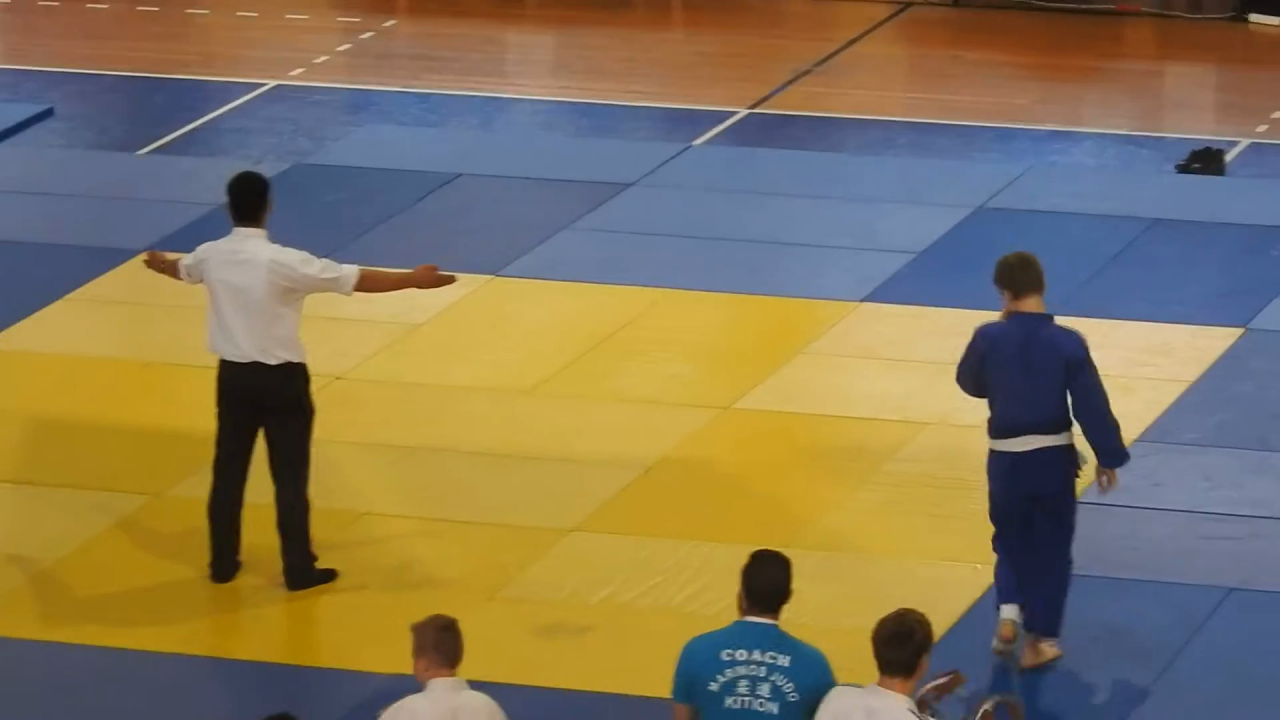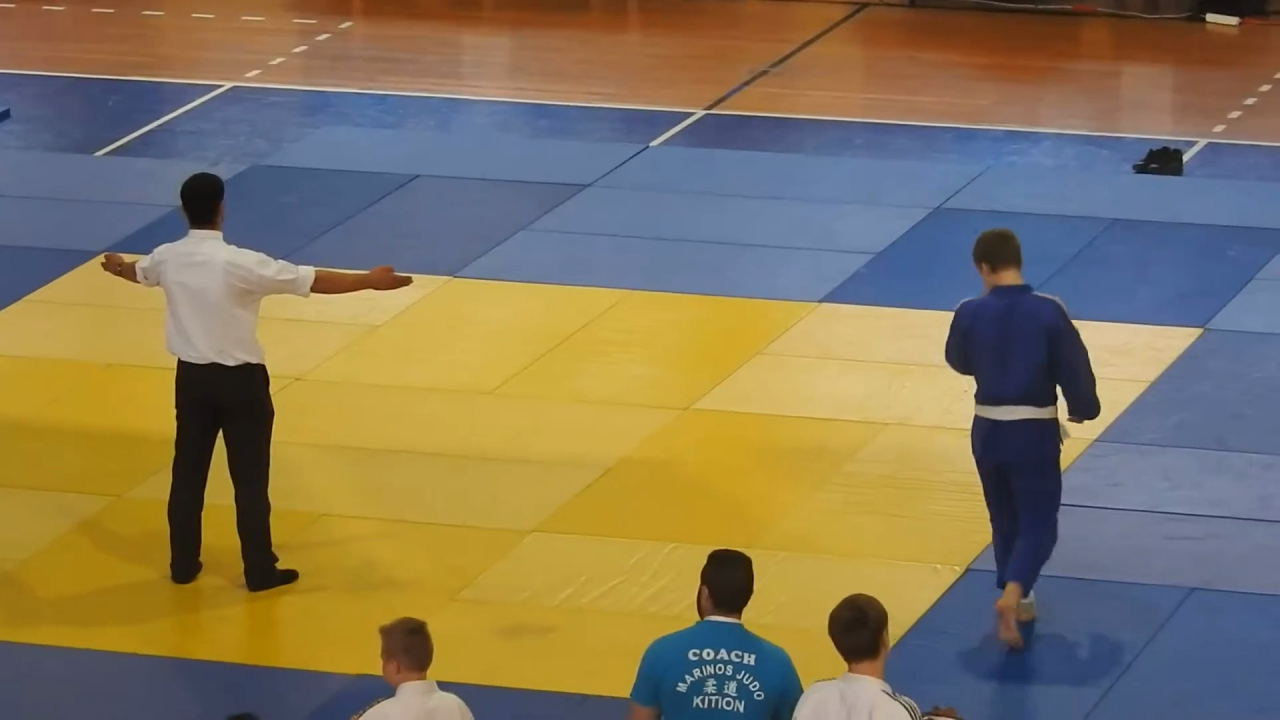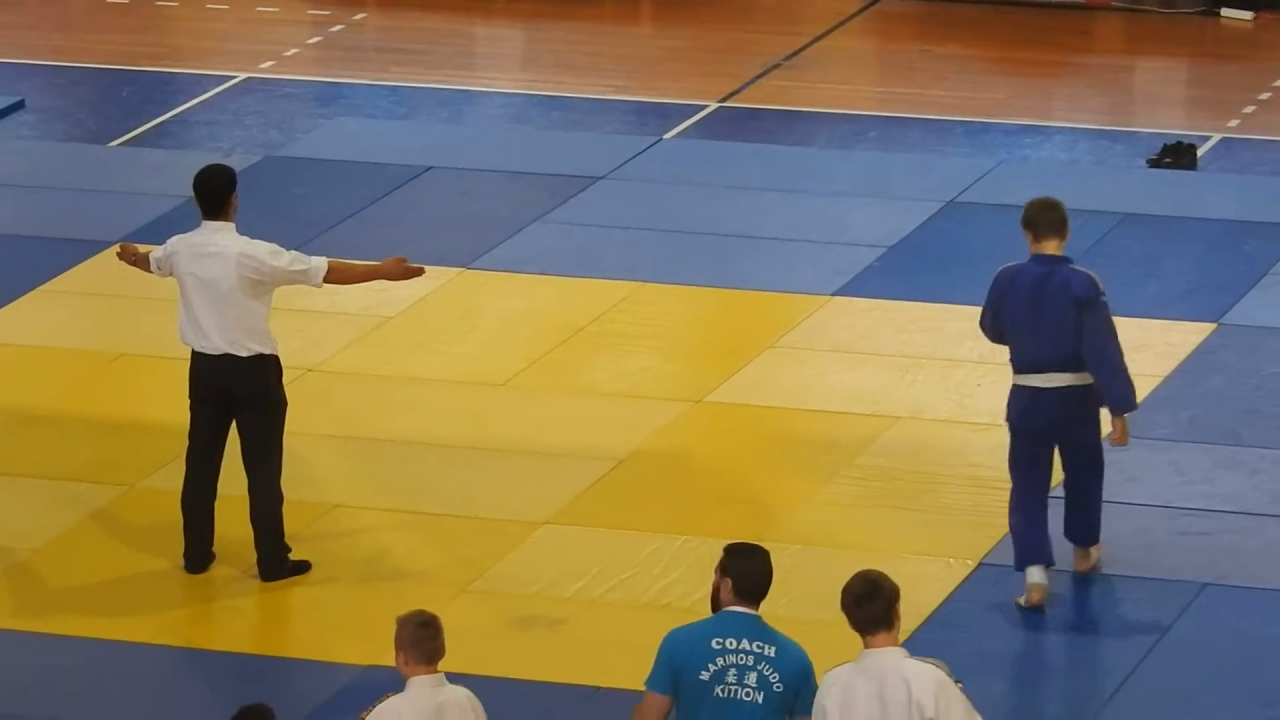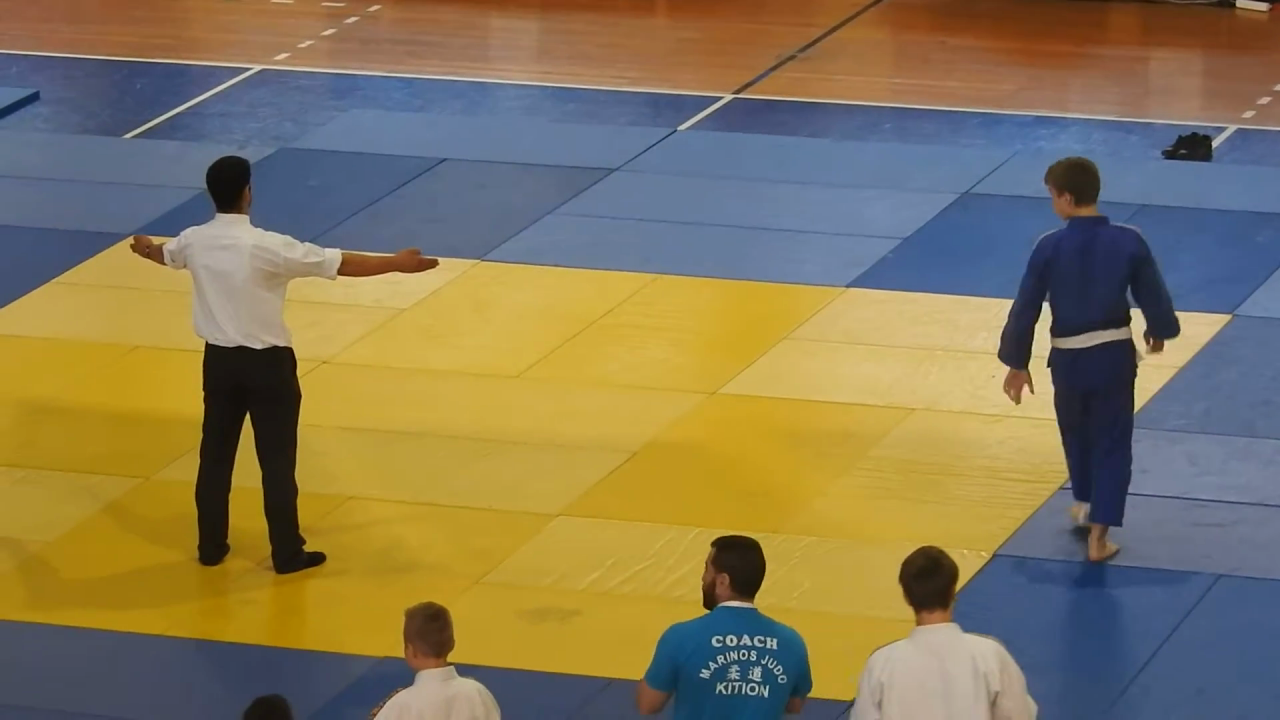
dt=0.4s
person 1, frame 1
left shoulder: (210, 255)
right shoulder: (284, 261)
left elbow: (181, 269)
right elbow: (356, 279)
left wrist: (159, 264)
right wrist: (414, 279)
left hip: (234, 375)
right hip: (281, 379)
left knee: (228, 471)
right knee: (290, 478)
left ankle: (223, 563)
right ankle: (299, 570)
person 1, frame 2
left shoulder: (167, 258)
right shoulder: (241, 263)
left elbow: (138, 272)
right elbow: (312, 280)
left wrist: (117, 267)
right wrist: (370, 280)
left hip: (192, 377)
right hip: (240, 380)
left knee: (188, 474)
right knee: (250, 480)
left ankle: (184, 565)
right ankle: (261, 572)
person 1, frame 3
left shoulder: (180, 249)
right shoulder: (253, 254)
left elbow: (152, 262)
right elbow: (325, 271)
left wrist: (131, 256)
right wrist: (383, 270)
left hip: (205, 368)
right hip: (253, 371)
left knee: (201, 464)
right knee: (263, 470)
left ankle: (196, 555)
right ankle: (273, 562)
person 1, frame 4
left shoulder: (194, 241)
right shoulder: (267, 246)
left elbow: (165, 254)
right elbow: (339, 263)
left wrist: (145, 248)
right wrist: (396, 262)
left hip: (219, 360)
right hip: (267, 363)
left knee: (215, 456)
right knee: (277, 462)
left ankle: (211, 547)
right ankle: (288, 555)
person 2, frame 1
left shoulder: (988, 337)
right shoulder: (1068, 342)
left elbow: (970, 384)
right elbow: (1092, 405)
right wrist: (1108, 458)
left hip: (1005, 459)
right hip: (1053, 459)
left knee: (1009, 543)
right knee: (1051, 548)
left ankle: (1009, 614)
right ankle: (1035, 642)
person 2, frame 2
left shoulder: (970, 312)
right shoulder: (1049, 311)
left elbow: (959, 362)
right elbow: (1077, 373)
right wrist: (1081, 410)
left hip: (989, 430)
right hip: (1037, 430)
left knee: (1004, 516)
right knee: (1038, 521)
left ankle: (1020, 600)
right ankle: (1012, 594)
person 2, frame 3
left shoulder: (1007, 279)
right shoulder: (1083, 283)
left elbow: (993, 331)
right elbow: (1103, 350)
right wrist: (1119, 409)
left hip: (1027, 398)
right hip: (1077, 397)
left knee: (1027, 486)
right knee: (1085, 475)
left ankle: (1035, 577)
right ankle: (1084, 551)
person 2, frame 4
left shoulder: (1049, 247)
right shoulder: (1128, 241)
left elbow: (1025, 309)
right elbow: (1154, 296)
left wrist: (1016, 363)
right wrist: (1160, 330)
left hip: (1069, 358)
right hip: (1114, 355)
left knee: (1077, 436)
right knee: (1113, 443)
left ankle: (1090, 508)
right ankle: (1098, 536)
